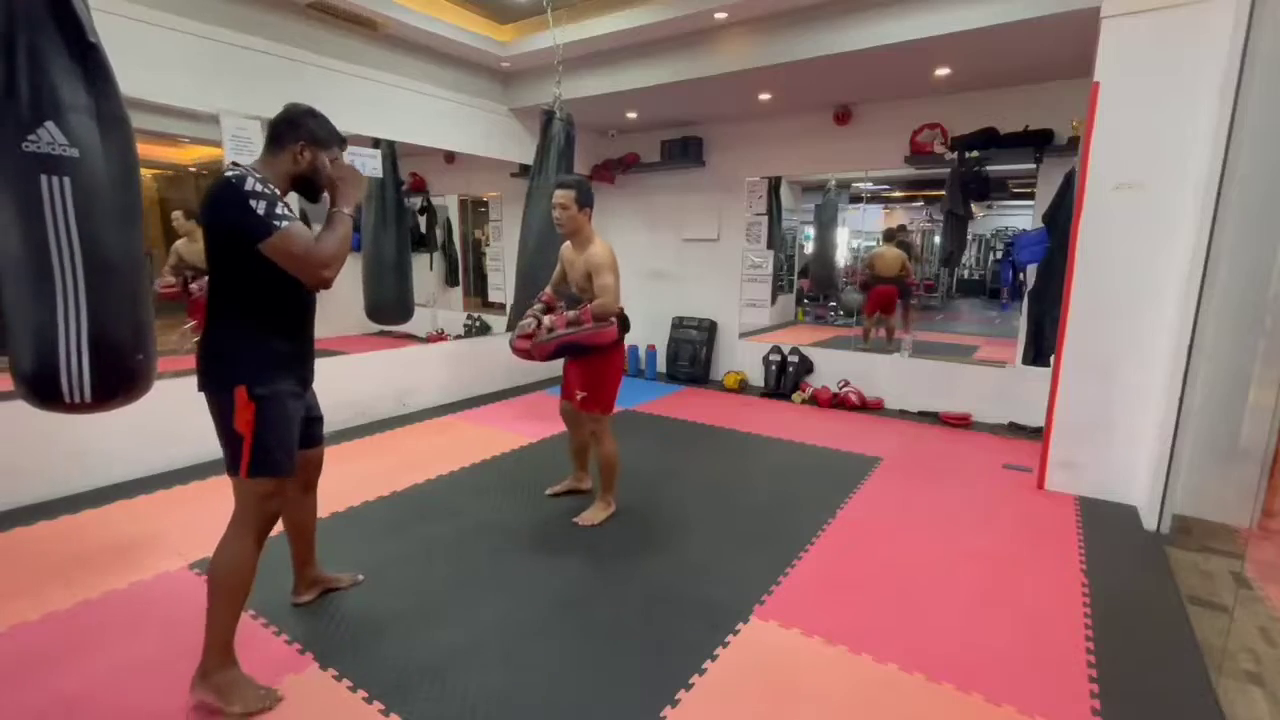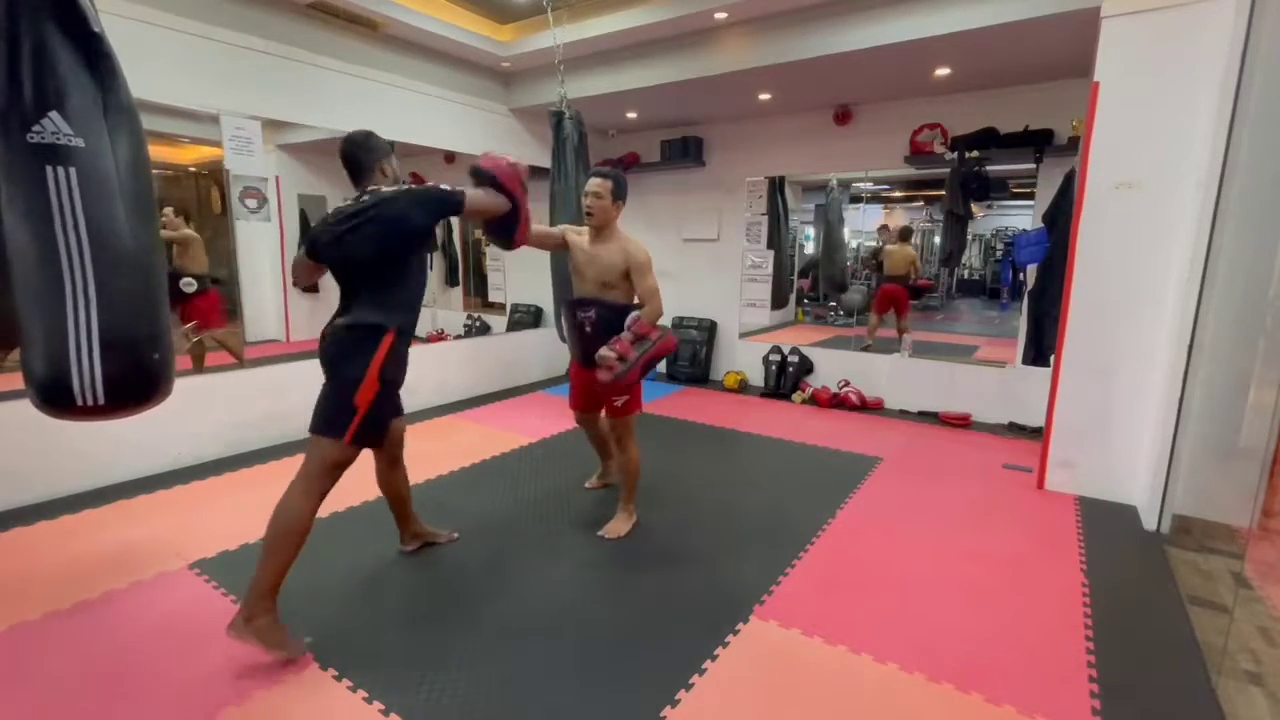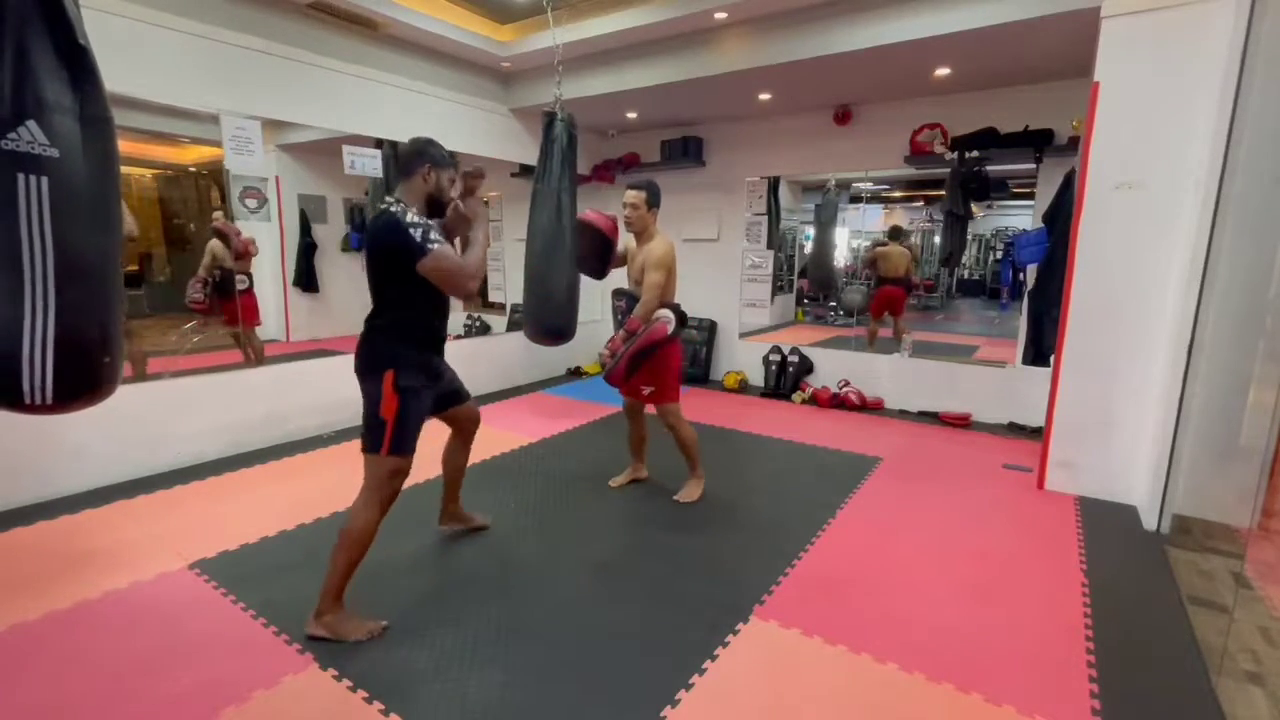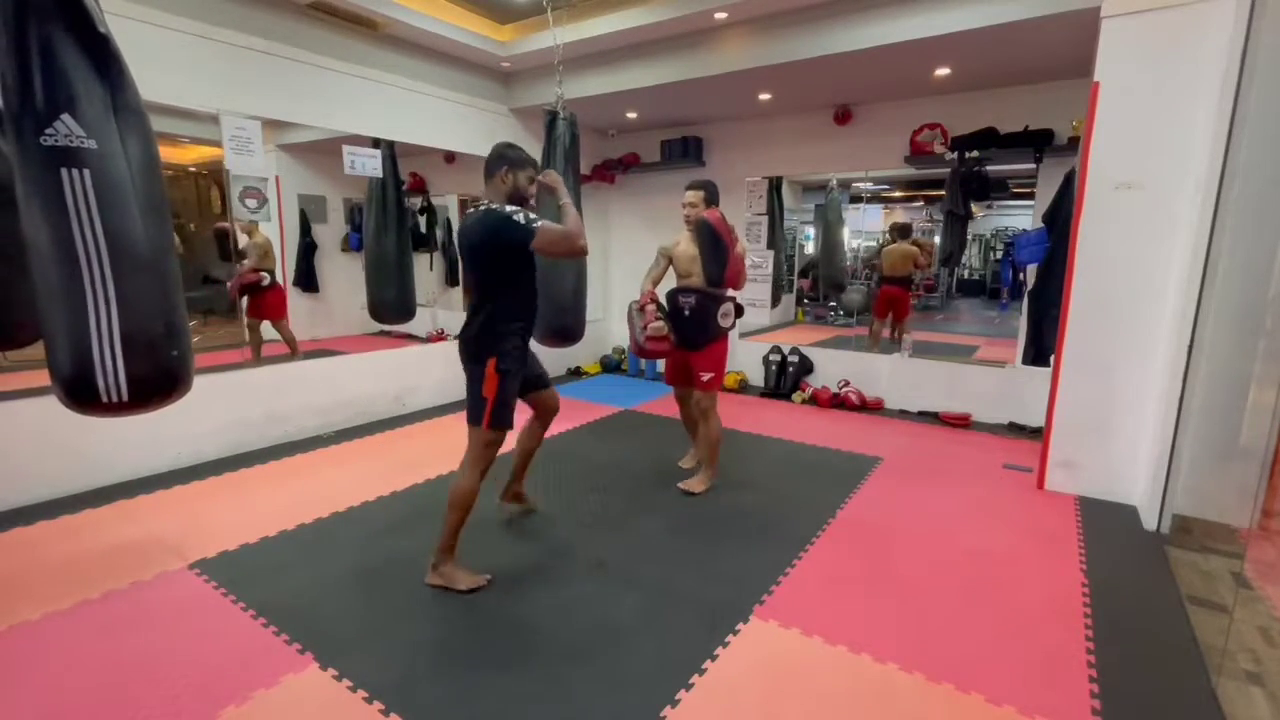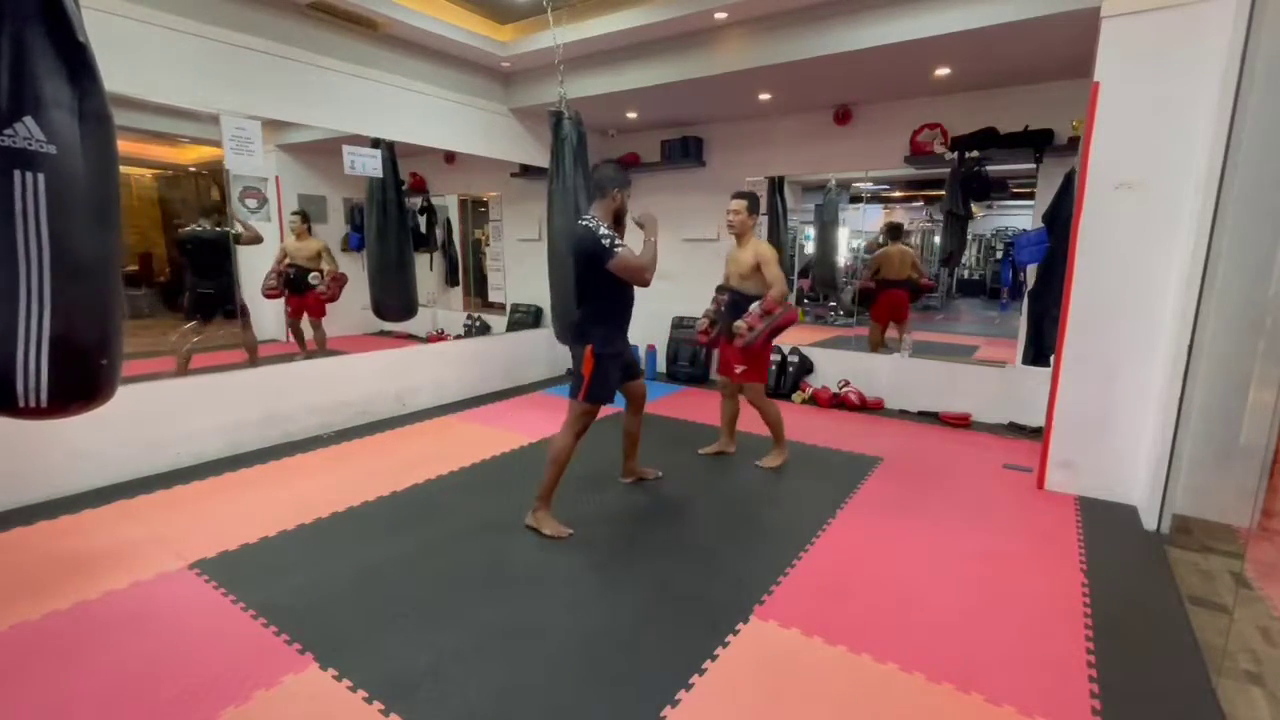
dt=1s
person 1, frame 1
left shoulder: (264, 198)
right shoulder: (243, 191)
left elbow: (307, 264)
right elbow: (320, 269)
left wrist: (334, 208)
right wrist: (347, 204)
left hip: (282, 367)
right hip: (249, 374)
left knee: (305, 469)
right knee: (257, 508)
left ankle: (307, 577)
right ankle: (216, 669)
person 1, frame 2
left shoulder: (334, 221)
right shoulder: (411, 202)
left elbow: (303, 275)
right elbow: (497, 204)
right wrist: (444, 195)
left hip: (349, 337)
right hip: (373, 345)
left knee: (389, 439)
right knee: (320, 470)
left ankle: (411, 530)
right ankle: (256, 612)
person 1, frame 3
left shoulder: (414, 218)
right shoulder: (399, 223)
left elbow: (443, 245)
right elbow: (464, 279)
left wrist: (465, 203)
right wrist: (479, 227)
left hip: (422, 356)
right hip: (395, 365)
left knee: (468, 418)
right knee: (383, 487)
left ankle: (452, 512)
right ankle: (327, 609)
person 1, frame 4
left shoulder: (474, 222)
right shoulder: (506, 220)
right elbow: (576, 244)
right wrist: (564, 197)
left hip: (508, 341)
right hip: (494, 350)
left knee: (547, 407)
right knee: (482, 453)
left ankle: (513, 489)
right ankle: (443, 560)
person 1, frame 5
left shoulder: (599, 231)
right shoulder: (595, 236)
left elbow: (626, 268)
right elbow: (643, 275)
left wrist: (627, 225)
right wrist: (651, 232)
left hip: (613, 336)
right hip: (596, 341)
left knee: (638, 395)
right knee: (577, 423)
left ankle: (630, 467)
right ankle: (541, 510)
person 2, frame 1
left shoulder: (598, 253)
right shoulder: (567, 250)
left elbow: (608, 306)
right elbow: (555, 289)
left wrist: (559, 320)
right wrist: (539, 315)
left hip: (603, 349)
left knee: (597, 425)
right knee: (570, 413)
left ankle: (606, 499)
right ankle: (579, 478)
person 2, frame 2
left shoulder: (632, 253)
right shoulder: (572, 237)
left elbow: (653, 307)
right elbow: (526, 234)
right hip: (582, 353)
left knee: (622, 432)
right knee: (586, 418)
left ankle: (627, 510)
right ankle: (607, 470)
person 2, frame 3
left shoulder: (659, 249)
right shoulder: (634, 246)
left elbow: (649, 304)
left hip: (660, 344)
left knee: (669, 415)
right knee: (632, 408)
left ankle: (697, 477)
right ankle: (637, 466)
person 2, frame 4
left shoulder: (729, 244)
right shoulder: (672, 247)
left elbow: (738, 284)
right elbow: (650, 283)
left wrist: (727, 248)
left hip: (710, 335)
right hip: (679, 332)
left knee: (705, 404)
right knee: (682, 396)
left ankle: (708, 471)
right ankle: (698, 448)
person 2, frame 5
left shoulder: (762, 251)
right shoulder: (732, 252)
left elbow: (780, 289)
right wrist: (710, 317)
right hip: (730, 330)
left knee: (754, 394)
right knee: (726, 387)
left ankle: (780, 448)
right ankle: (726, 441)
